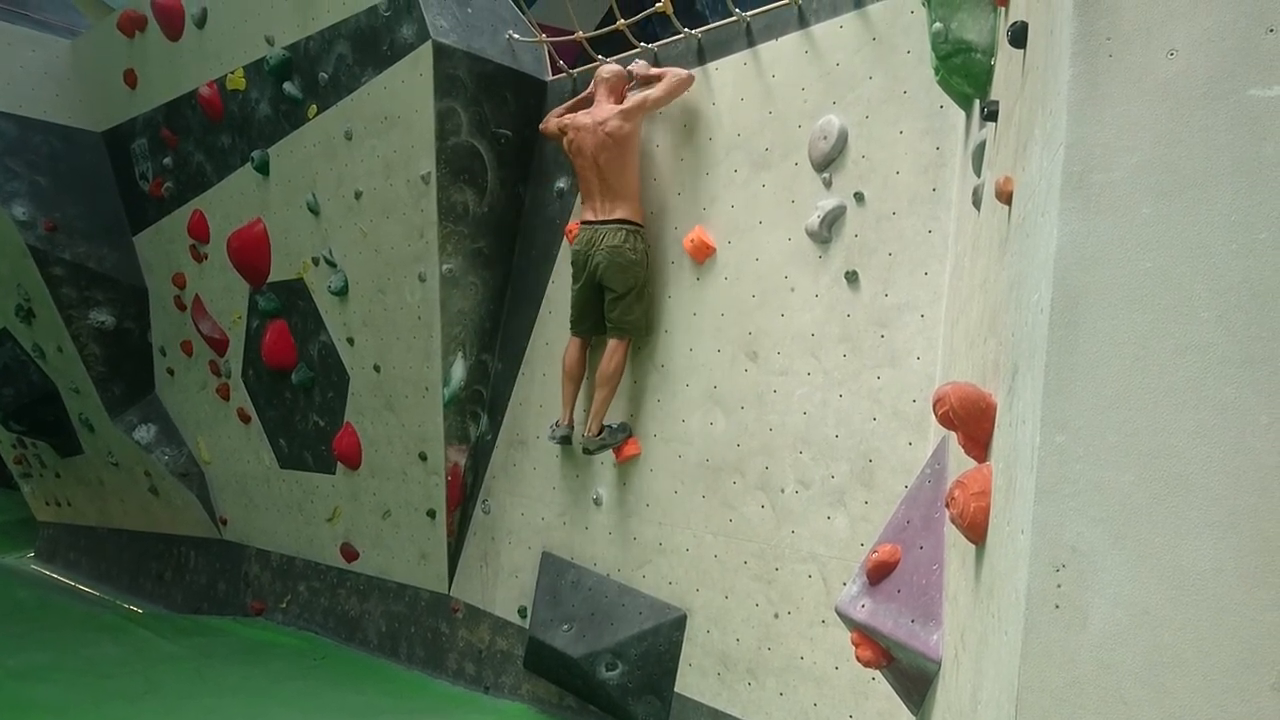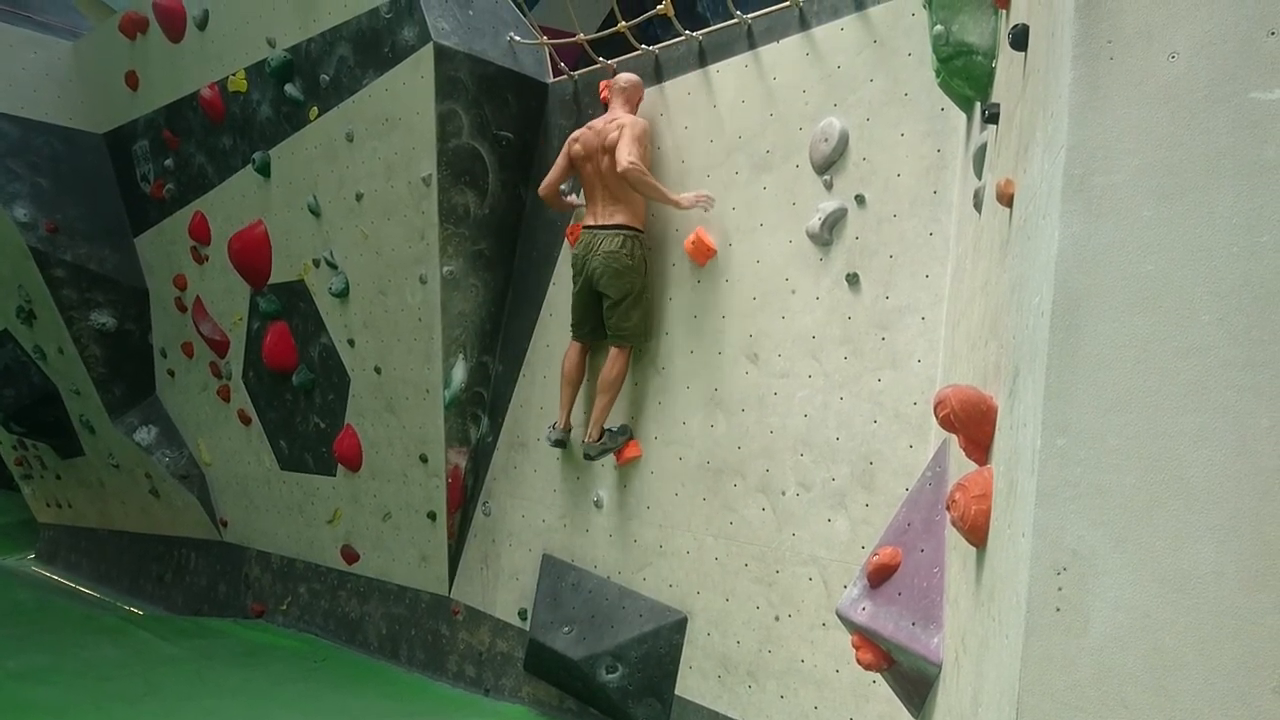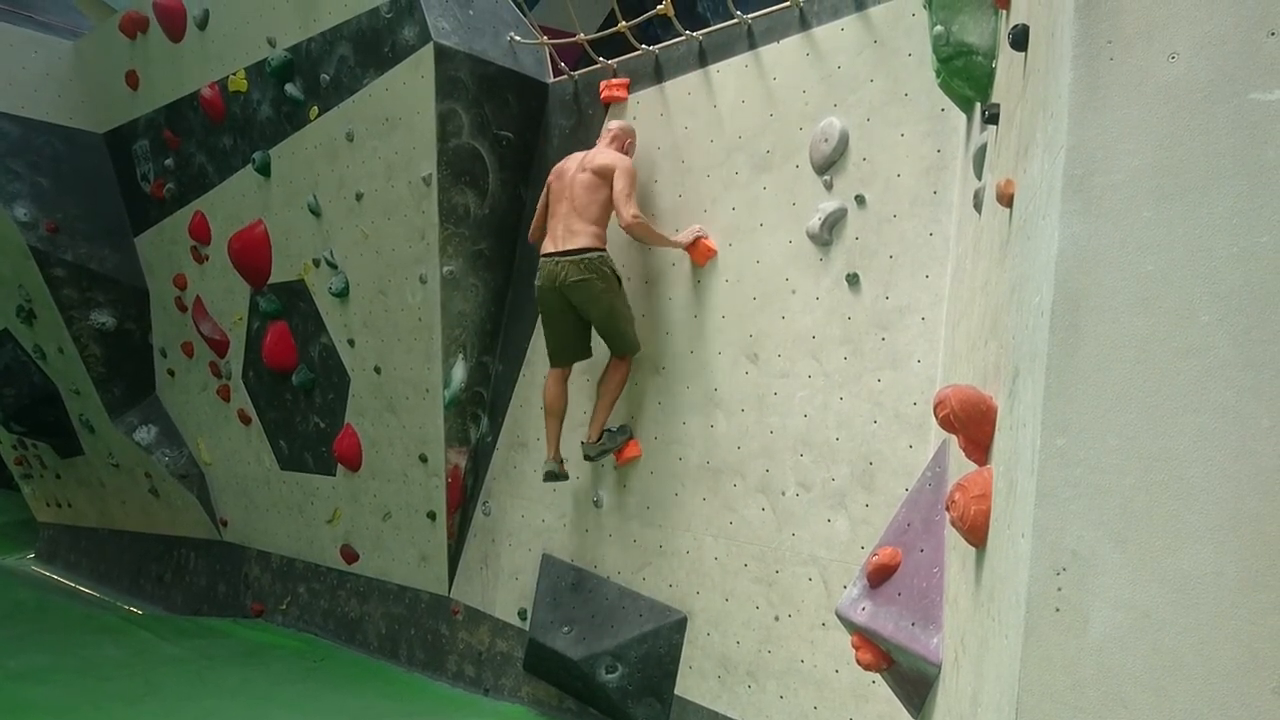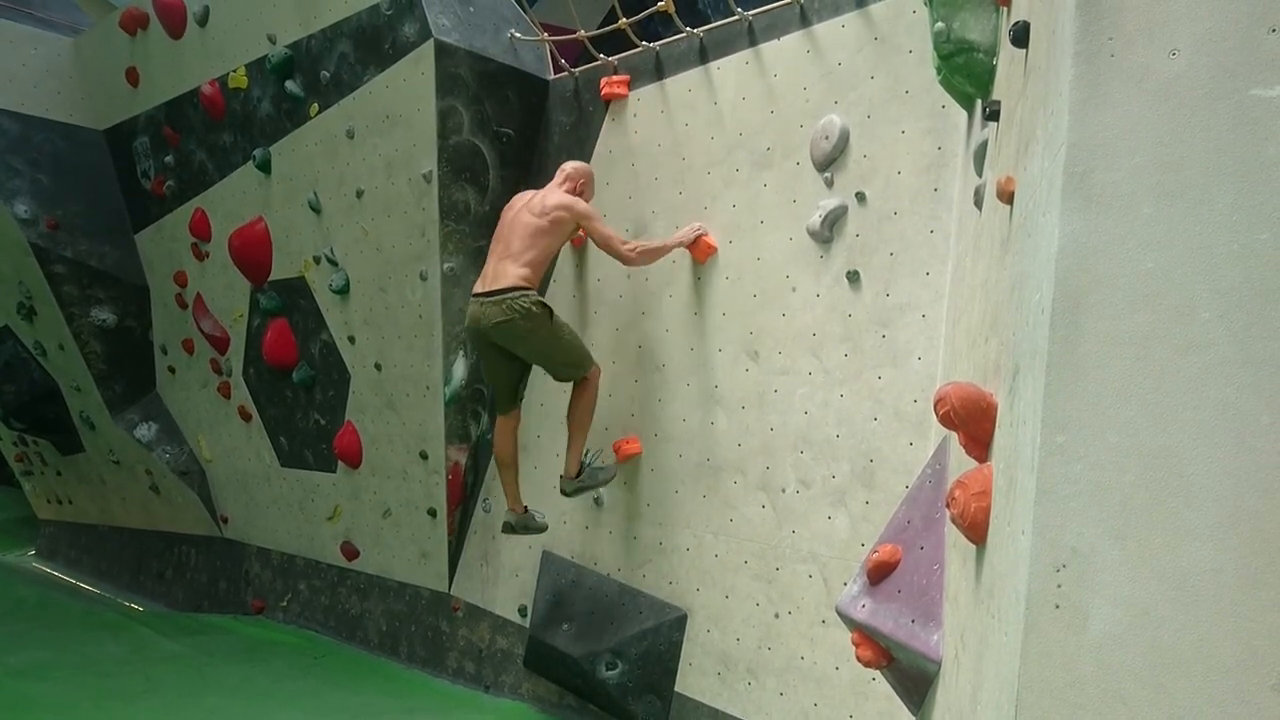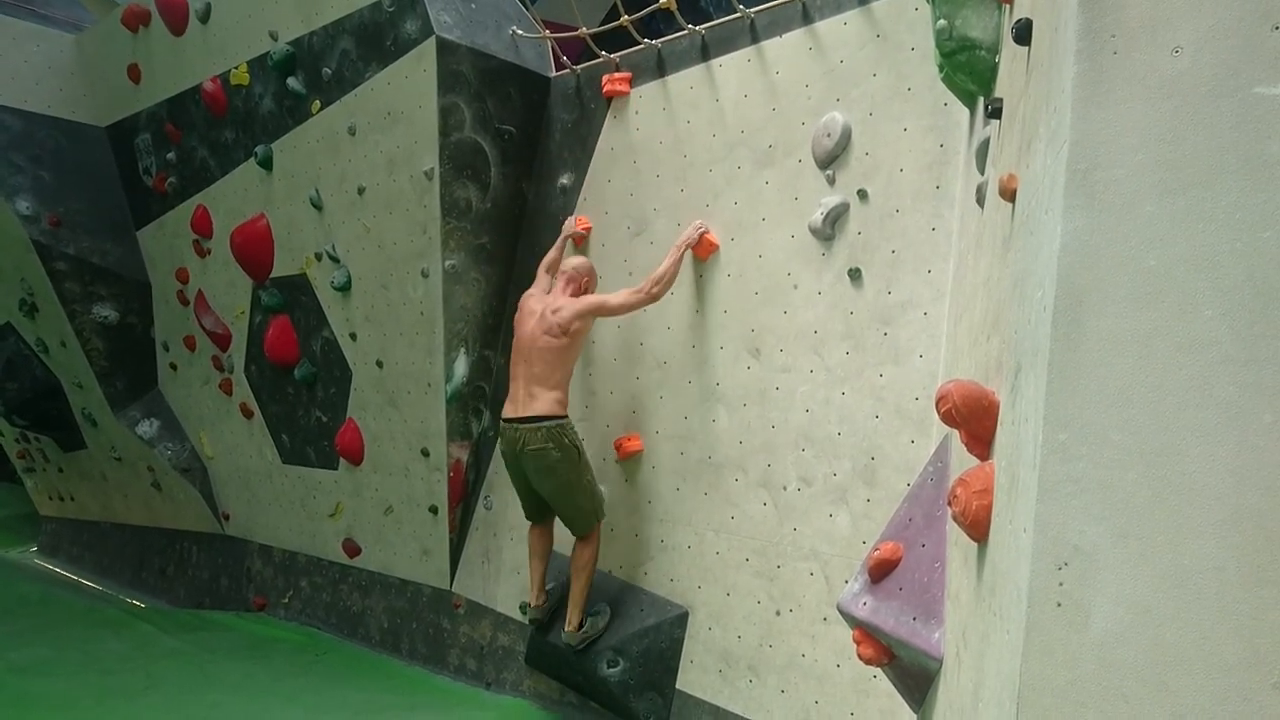
dt=0.3s
person 1, frame 1
left shoulder: (571, 126)
right shoulder: (626, 113)
left elbow: (546, 122)
right elbow: (684, 77)
left wrist: (585, 95)
right wrist: (647, 72)
left hip: (586, 237)
right hip: (622, 238)
left knee: (579, 335)
right knee: (619, 338)
left ankle: (564, 421)
right ankle: (594, 431)
person 1, frame 2
left shoulder: (578, 137)
right shoulder: (633, 125)
left elbow: (546, 191)
right elbow: (627, 167)
right wrist: (678, 200)
left hip: (585, 242)
right hip: (620, 242)
left knee: (580, 339)
right knee: (620, 343)
left ankle: (562, 424)
right ankle: (595, 435)
person 1, frame 3
left shoulder: (561, 167)
right shoulder: (619, 162)
left elbow: (535, 234)
right elbow: (630, 219)
right wrist: (677, 240)
left hip: (547, 269)
right hip: (586, 264)
left knee: (559, 366)
right knee: (623, 352)
left ankle: (552, 457)
right ankle: (594, 438)
person 1, frame 4
left shoulder: (518, 202)
right shoulder: (571, 206)
right elbow: (628, 254)
right wrist: (677, 240)
left hip: (478, 310)
right hip: (516, 307)
left knee: (507, 413)
right knee: (588, 373)
left ankle: (515, 512)
right ankle: (574, 471)
person 1, frame 5
left shoulder: (528, 303)
right shoulder: (579, 308)
left elbow: (546, 271)
right elbow: (650, 291)
left wrist: (563, 238)
right wrist: (682, 244)
left hip: (509, 431)
right hip: (547, 433)
left knee: (540, 519)
right knee: (588, 526)
left ankle: (537, 601)
right ankle: (576, 625)
